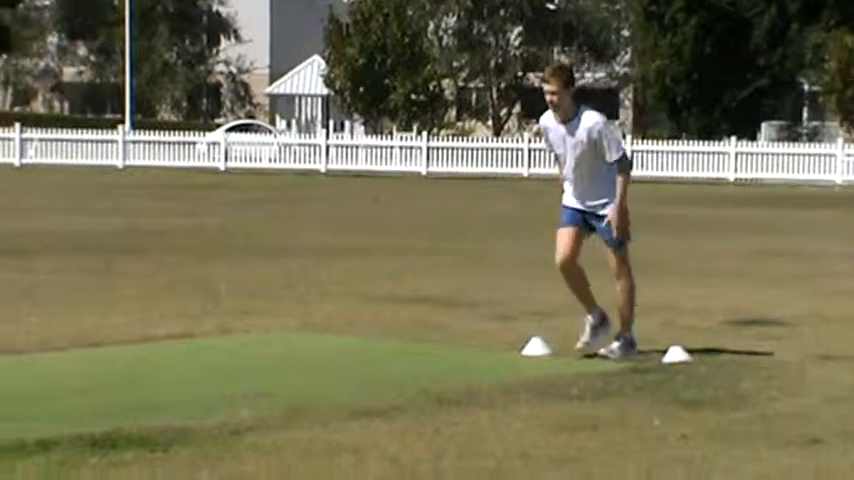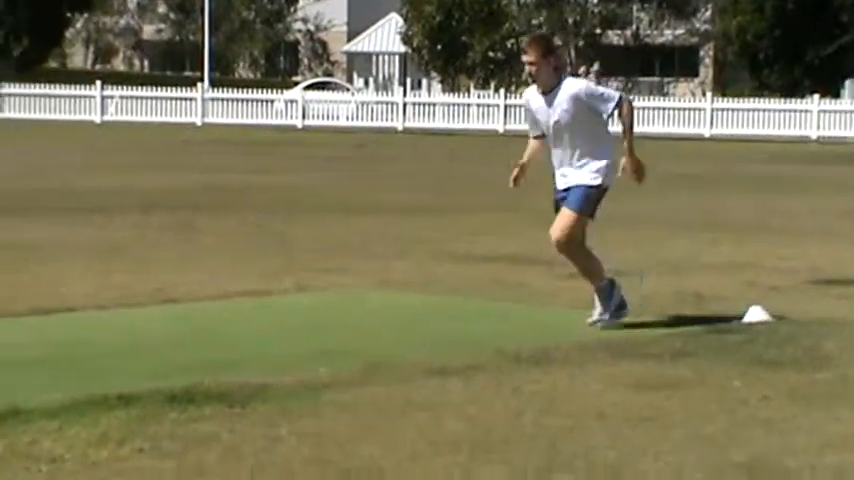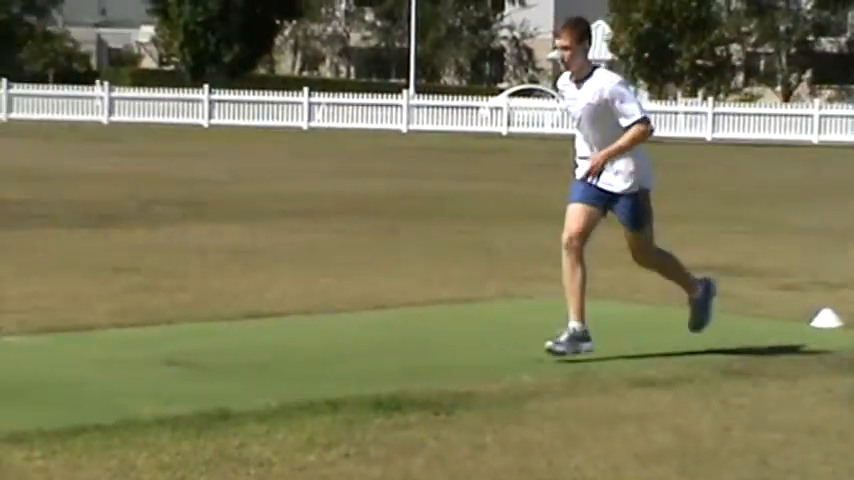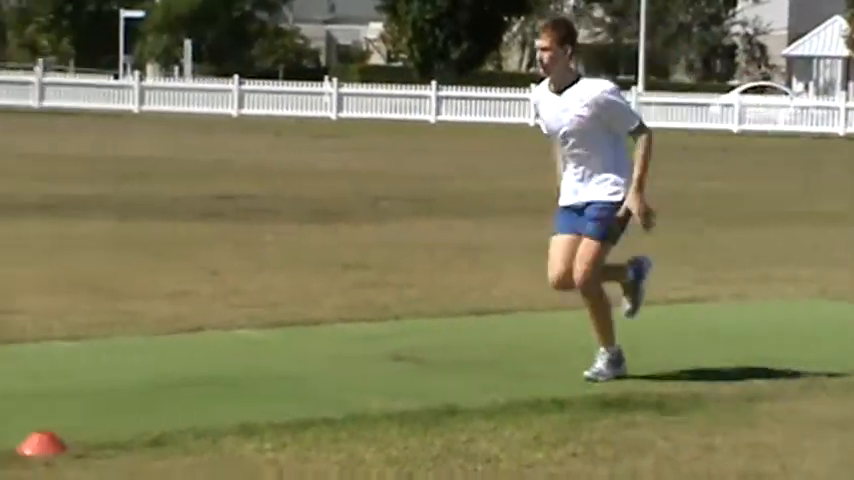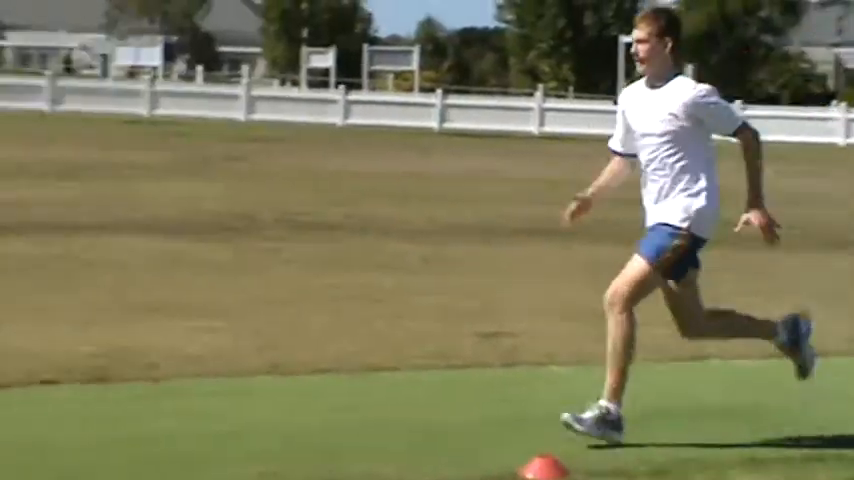
dt=0.5s
person 1, frame 1
left shoulder: (594, 123)
right shoulder: (546, 123)
left elbow: (623, 163)
left wrist: (621, 206)
right wrist: (565, 190)
left hip: (607, 203)
right hip: (574, 201)
left knee: (619, 267)
right knee: (564, 260)
left ankle: (625, 337)
right ankle: (596, 316)
person 1, frame 2
left shoulder: (578, 90)
right shoulder: (530, 96)
left elbow: (624, 105)
left wrist: (629, 152)
right wrist: (523, 163)
left hip: (594, 173)
right hip: (565, 177)
left knee: (560, 238)
right knee: (573, 245)
left ankle: (603, 286)
right ankle: (610, 300)
person 1, frame 3
left shoulder: (609, 84)
right shoulder: (565, 84)
left elbow: (643, 128)
left wrist: (604, 156)
left hip: (625, 177)
right hip: (589, 176)
left knee: (644, 255)
right knee: (570, 242)
left ankle: (698, 291)
right ankle: (577, 330)
person 1, frame 4
left shoulder: (599, 92)
right shoulder: (540, 95)
left elbow: (642, 133)
left wrist: (637, 191)
left hip: (608, 193)
right hip: (573, 195)
left knee: (583, 278)
right knee: (559, 279)
left ankle: (611, 354)
right ankle: (631, 269)
person 1, frame 5
left shoulder: (694, 95)
right shoulder: (630, 97)
left elbow: (748, 136)
right elbow: (623, 157)
left wrist: (755, 204)
right wrist: (590, 196)
left hip: (685, 218)
right hip: (662, 218)
left knee: (617, 300)
right knee: (692, 325)
left ankle: (610, 413)
right ankle: (785, 331)
